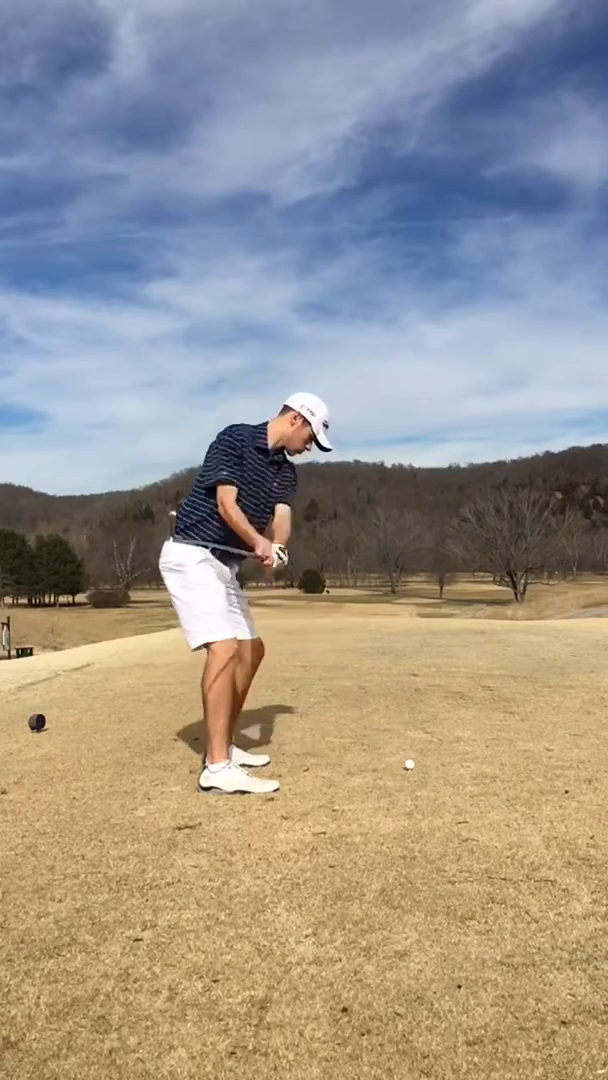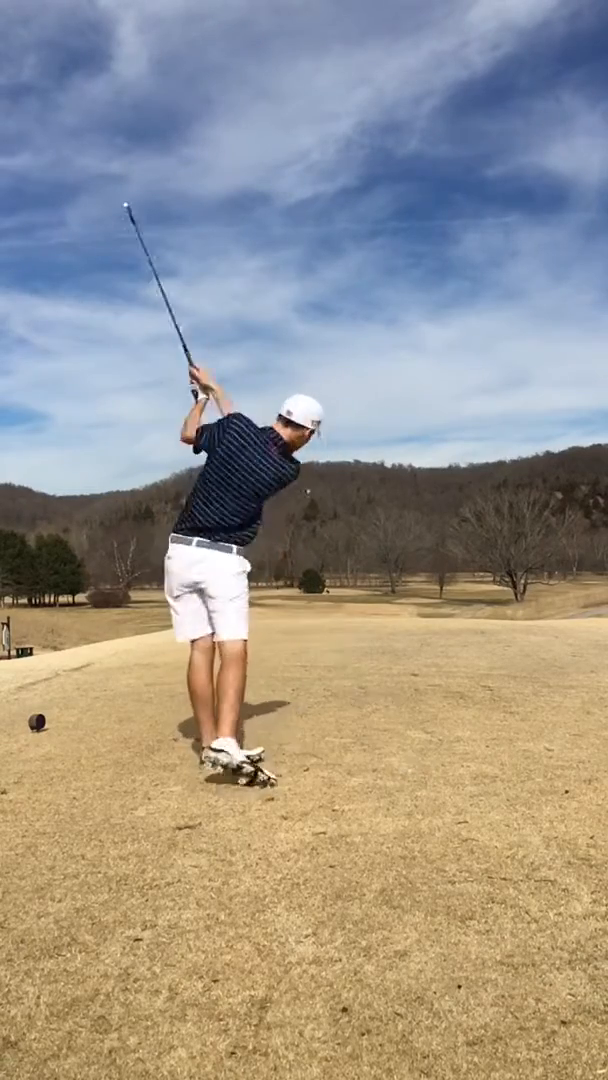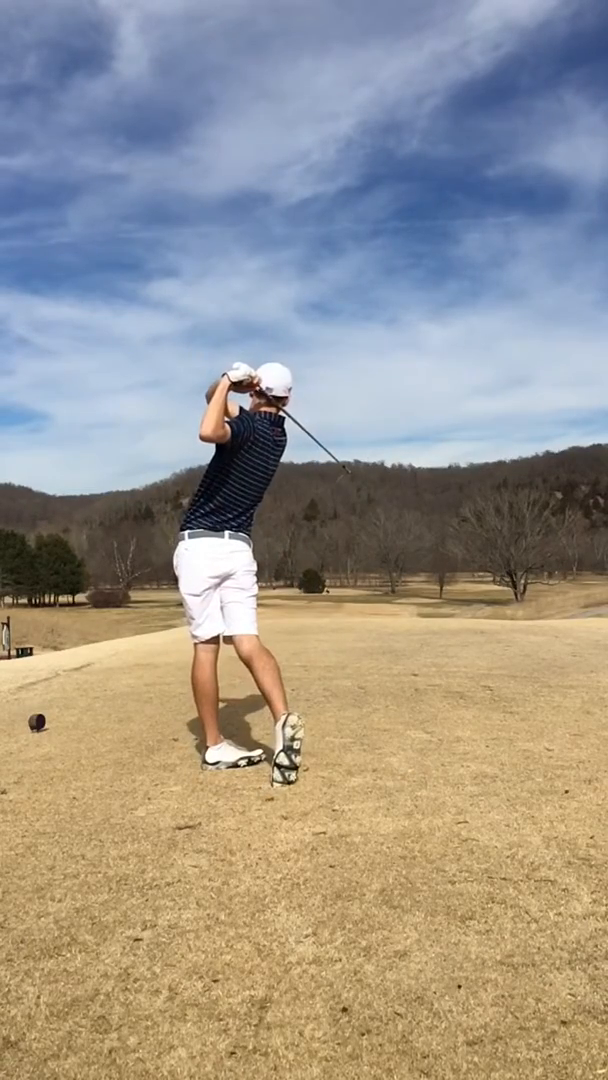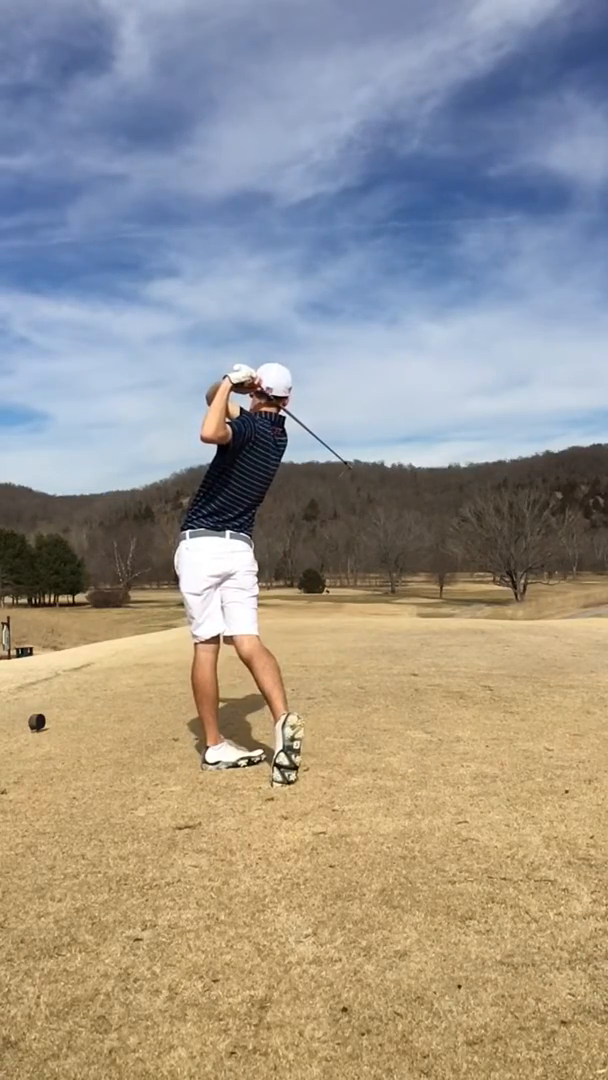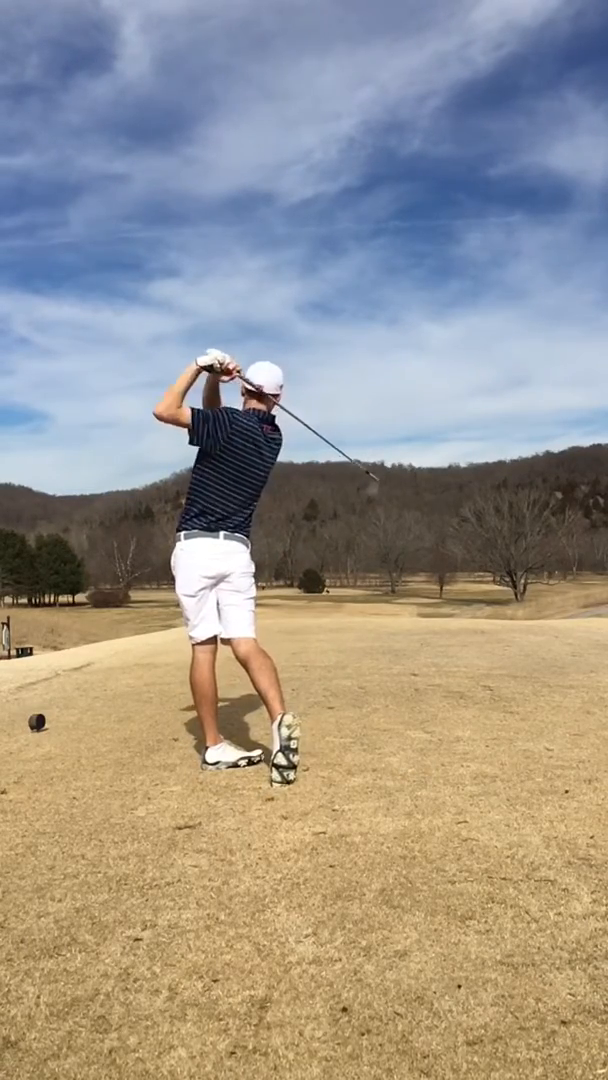
dt=1s
person 1, frame 1
left shoulder: (286, 472)
right shoulder: (235, 437)
left elbow: (282, 518)
right elbow: (226, 505)
left wrist: (274, 547)
right wrist: (258, 542)
left hip: (222, 563)
right hip: (190, 555)
left knee: (251, 650)
right knee: (223, 650)
left ankle: (223, 746)
right ankle: (217, 767)
person 1, frame 2
left shoulder: (235, 435)
right shoulder: (288, 469)
left elbow: (188, 433)
left wrist: (203, 391)
left hip: (182, 551)
right hip: (226, 560)
left knee: (201, 651)
right knee: (233, 651)
left ankle: (210, 743)
right ankle: (225, 743)
person 1, frame 3
left shoulder: (249, 425)
right shoulder: (278, 434)
left elbow: (209, 432)
right elbow: (215, 399)
left wrist: (229, 380)
right wrist: (227, 385)
left hip: (200, 546)
right hip: (238, 548)
left knee: (206, 645)
right knee: (248, 643)
left ankle: (215, 746)
right ankle: (283, 719)
person 1, frame 4
left shoulder: (250, 425)
right shoulder: (278, 434)
left elbow: (210, 433)
right elbow: (214, 398)
left wrist: (232, 382)
right wrist: (228, 386)
left hip: (202, 545)
right hip: (240, 548)
left knee: (206, 645)
right knee: (248, 643)
left ankle: (214, 746)
right ankle: (284, 719)
person 1, frame 5
left shoulder: (229, 422)
right shoulder: (270, 436)
left elbow: (165, 410)
left wrist: (200, 368)
left hip: (199, 549)
right hip: (233, 552)
left knee: (207, 644)
right knee: (246, 645)
left ankle: (214, 746)
right ankle: (281, 721)
